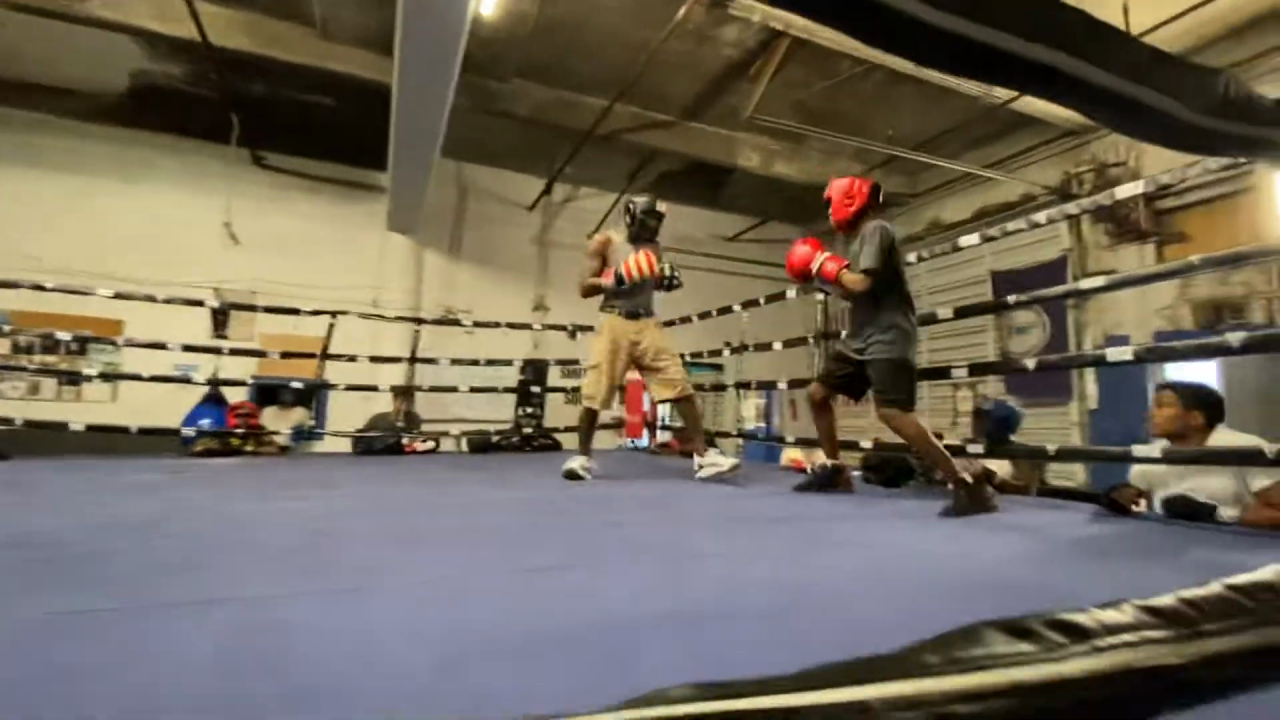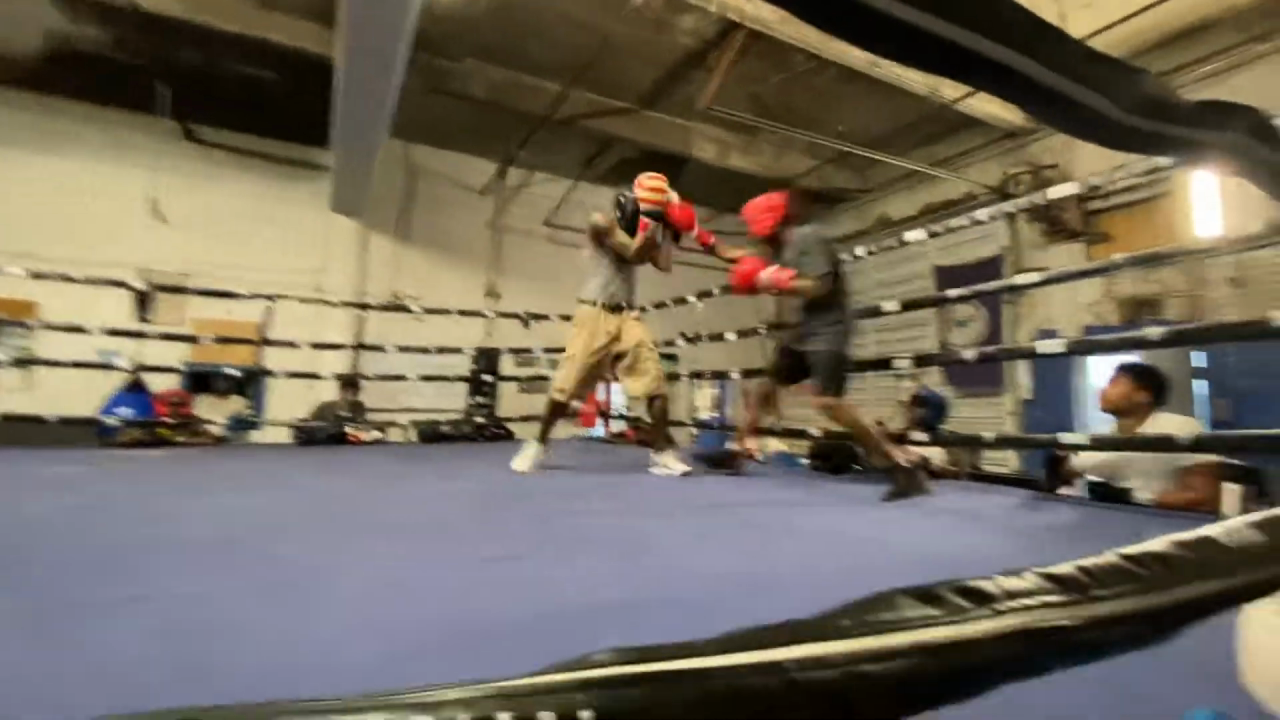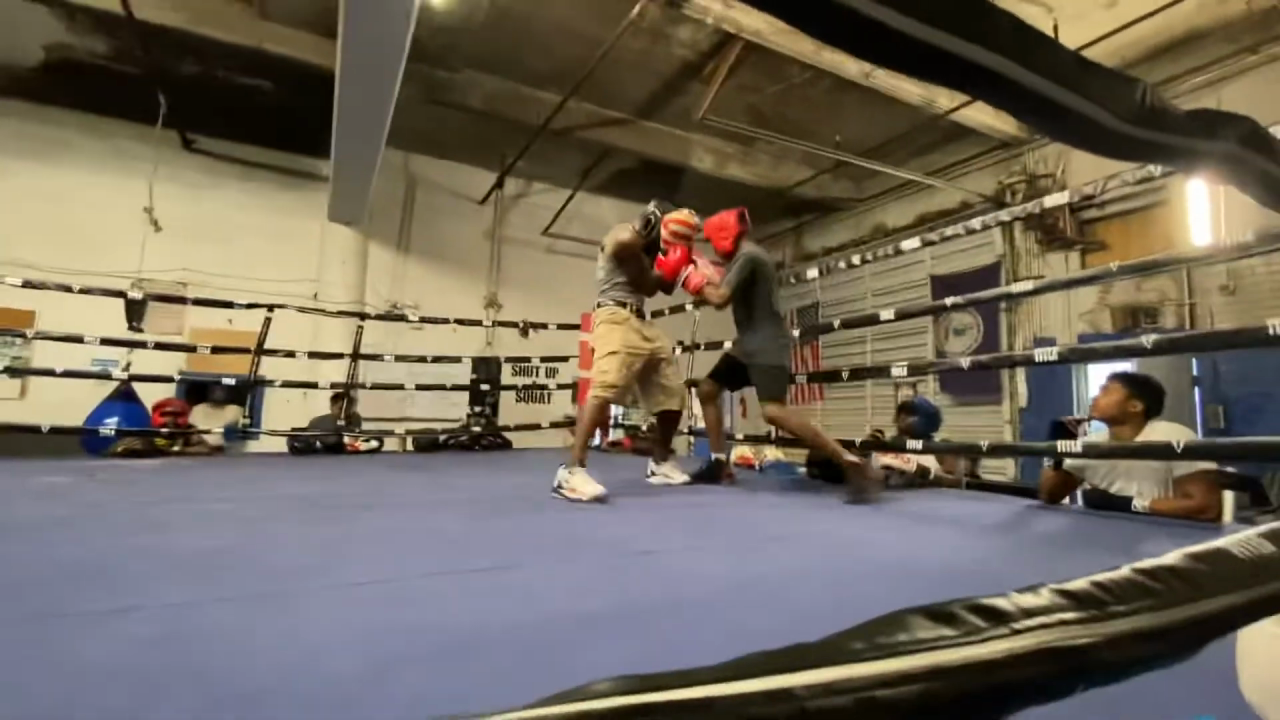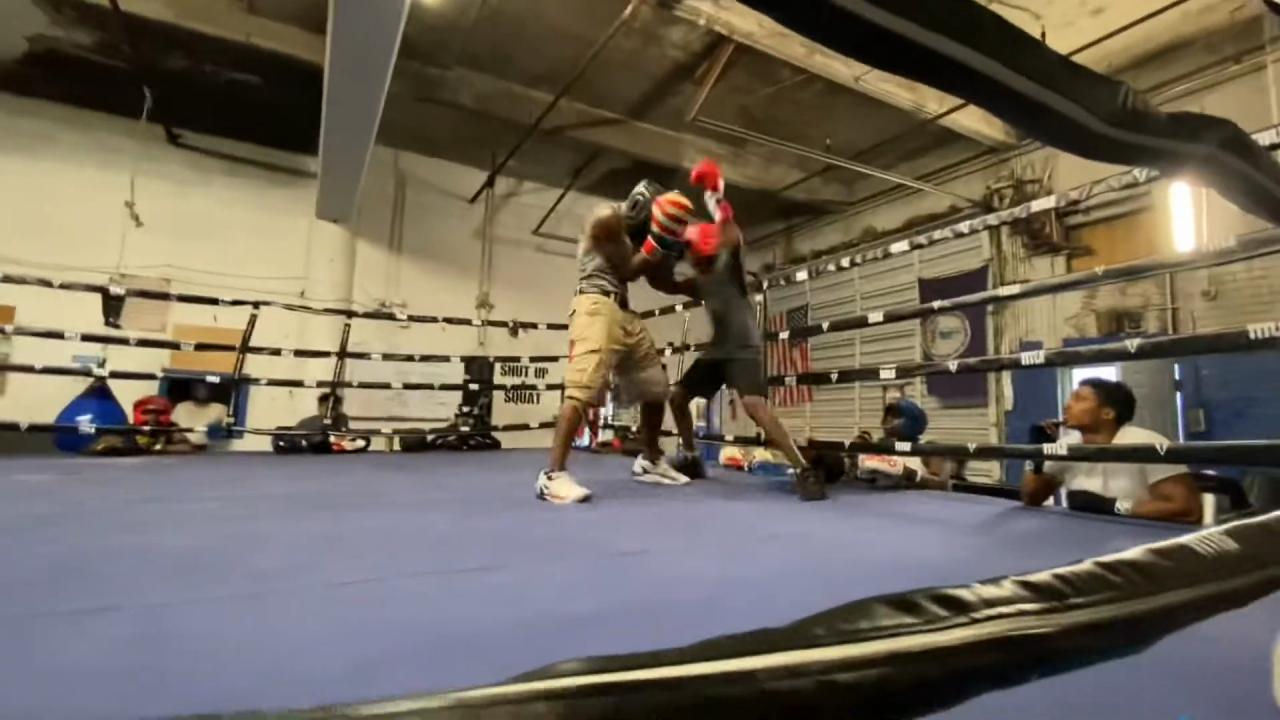
dt=0.3s
person 1, frame 1
left shoulder: (876, 230)
right shoulder: (856, 238)
left elbow: (862, 284)
left wrist: (824, 264)
right wrist: (818, 276)
left hip: (888, 339)
right hip: (858, 339)
left knee: (891, 412)
right knee: (817, 395)
right ankle: (833, 470)
person 1, frame 2
left shoulder: (809, 236)
right shoulder: (785, 244)
left elbow: (819, 287)
right elbow: (753, 268)
left wrist: (773, 277)
left hip: (828, 331)
right hip: (804, 332)
left knee: (828, 402)
right knee: (764, 389)
left ankle: (904, 468)
person 1, frame 3
left shoulder: (748, 256)
right shoulder: (743, 258)
left elbow: (720, 298)
right elbow: (720, 283)
left wrist: (691, 279)
right wrist: (700, 265)
left hip: (767, 348)
right hip: (748, 345)
left knee: (774, 412)
right knee: (707, 390)
left ankle: (850, 464)
right ankle: (719, 463)
person 1, frame 4
left shoulder: (729, 262)
right shoulder: (700, 281)
left elbow: (734, 238)
right elbow: (669, 285)
left hip: (743, 350)
right hip: (716, 351)
left knee: (753, 405)
right knee: (677, 397)
left ankle: (804, 471)
right ankle: (691, 459)
person 2, frame 1
left shoulder: (653, 248)
right shoulder: (604, 242)
right elbow: (585, 288)
left wrist: (668, 279)
right wrist: (615, 278)
left hip: (647, 325)
right hip: (615, 324)
left knee: (679, 385)
right knee: (594, 394)
left ankle: (703, 456)
right ankle: (583, 458)
person 2, frame 2
left shoulder: (641, 232)
right shoulder: (601, 224)
left elbow: (665, 265)
right elbow: (634, 254)
left wrist: (669, 225)
right wrist: (648, 217)
left hip: (627, 318)
right hip: (595, 314)
left knee: (654, 383)
right knee: (567, 387)
left ankle: (663, 452)
right ankle: (537, 444)
person 2, frame 3
left shoulder: (644, 242)
right shoulder: (625, 239)
left elbow: (666, 287)
right elbow: (647, 287)
left wrist: (679, 254)
right wrist: (668, 254)
left hip: (641, 322)
right hip: (616, 318)
left knee: (673, 395)
right knee: (606, 386)
left ankle: (660, 462)
right ankle: (572, 470)
person 2, frame 4
left shoulder: (632, 227)
right shoulder: (608, 217)
left elbow: (653, 275)
right elbow: (629, 271)
left wrist: (667, 245)
right wrist: (658, 238)
left hip: (620, 311)
right hip: (594, 307)
left knee: (654, 385)
right knee: (583, 386)
left ankle: (650, 461)
right ankle: (553, 475)
